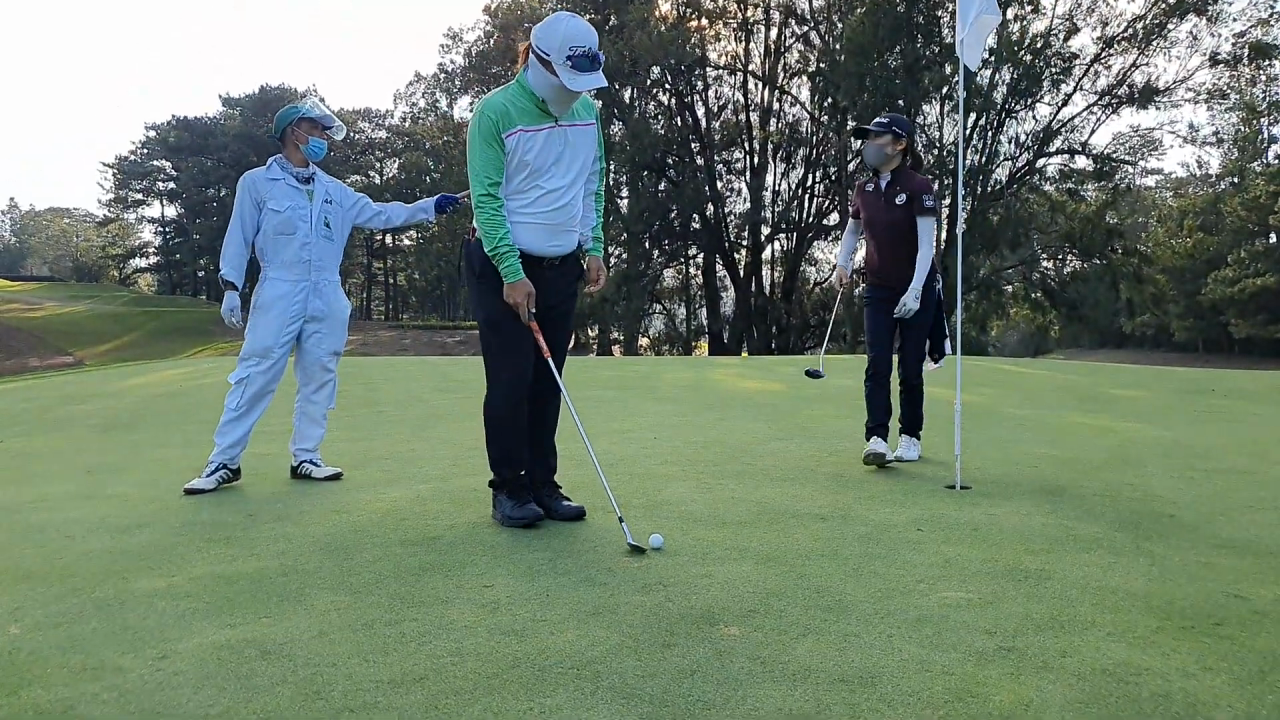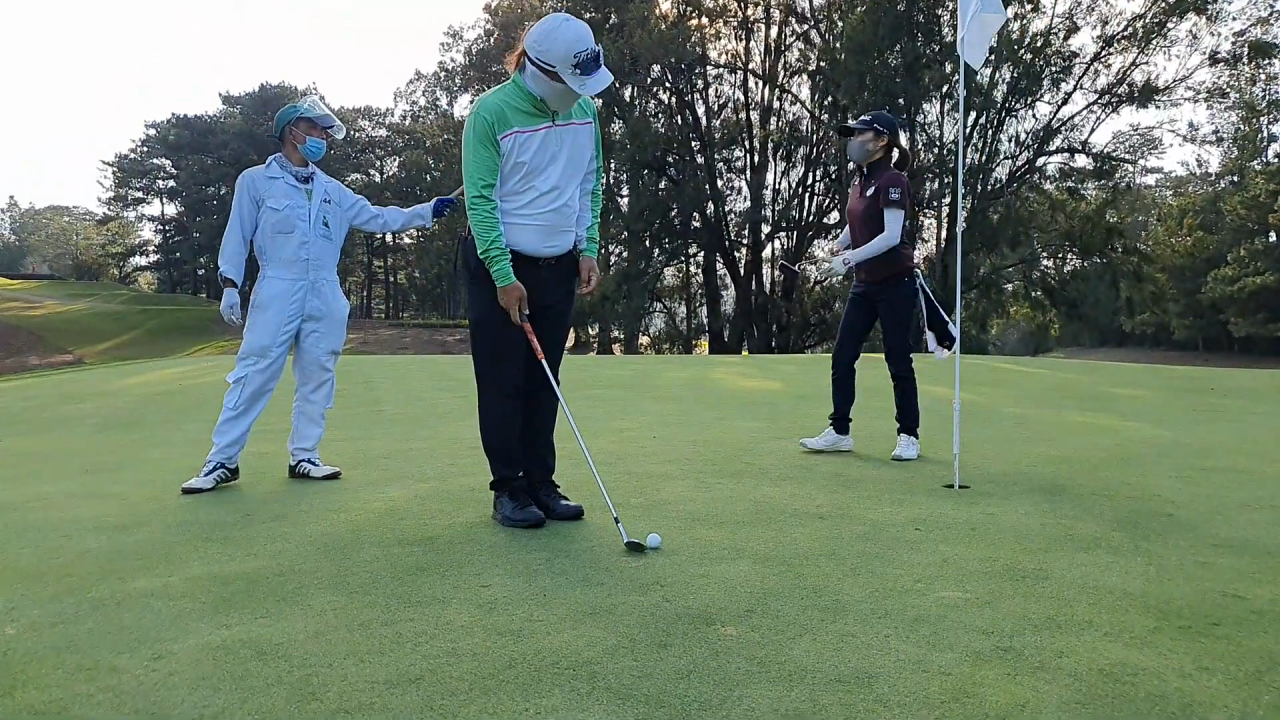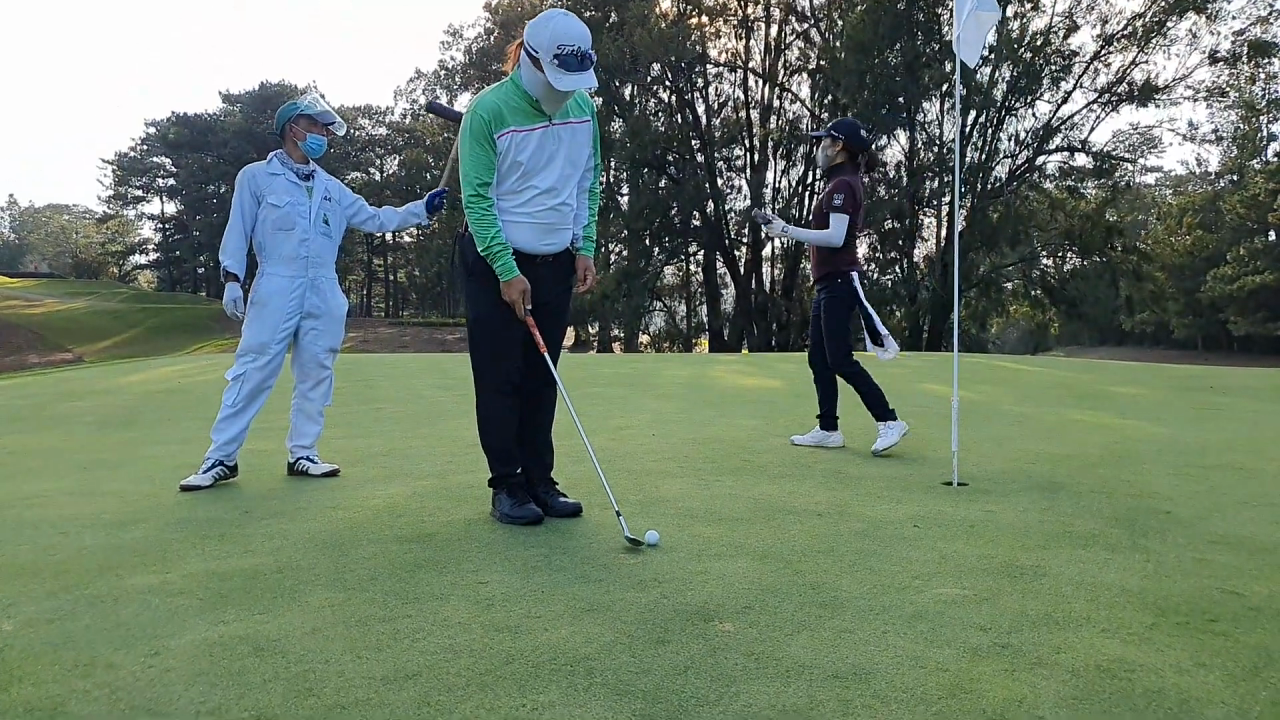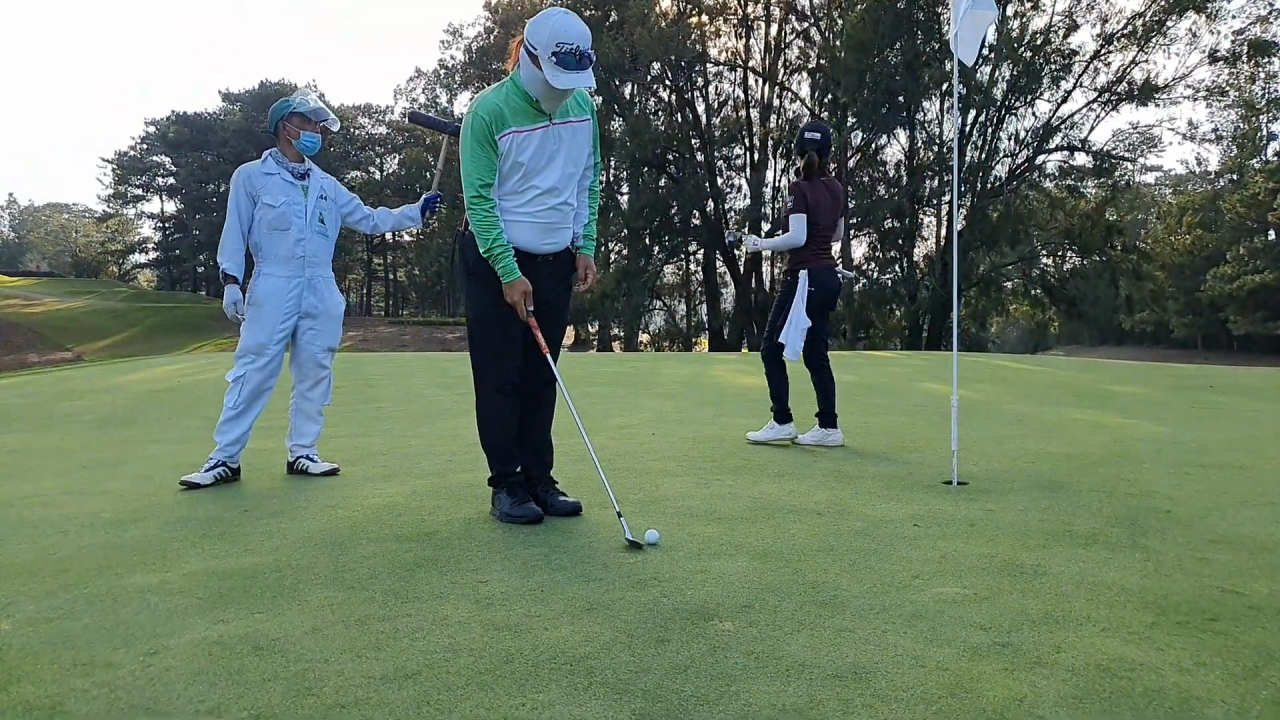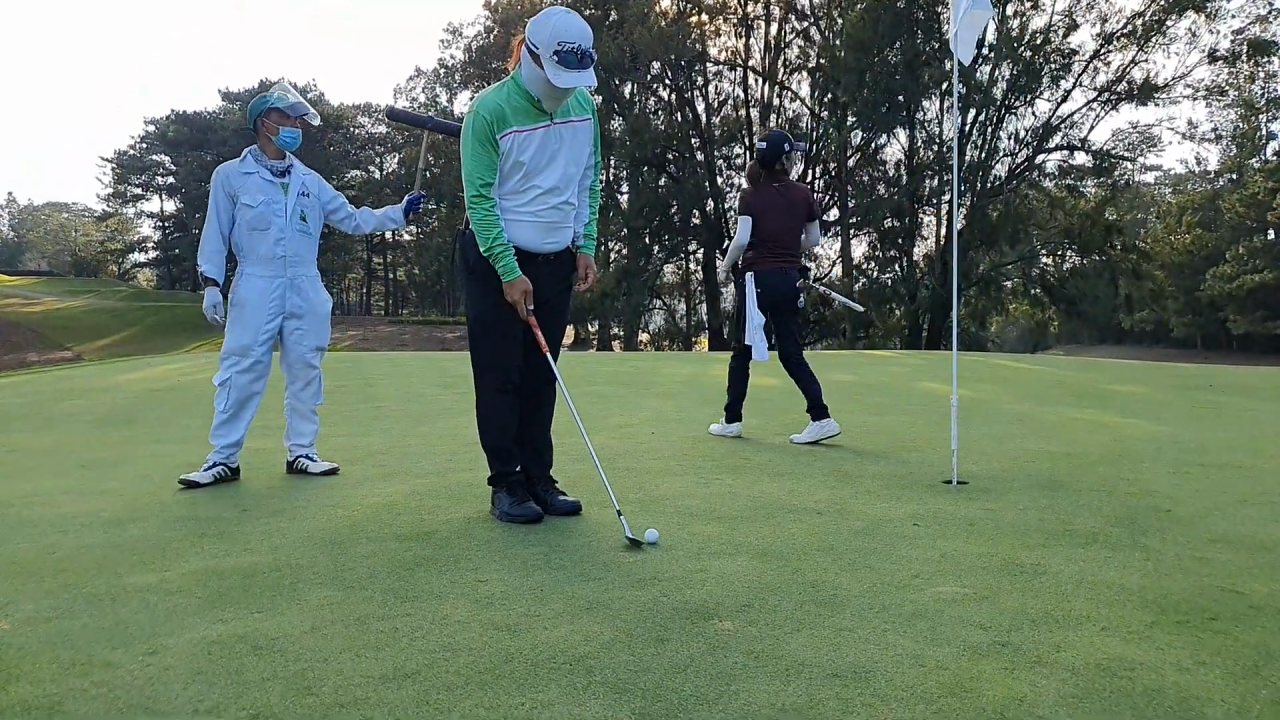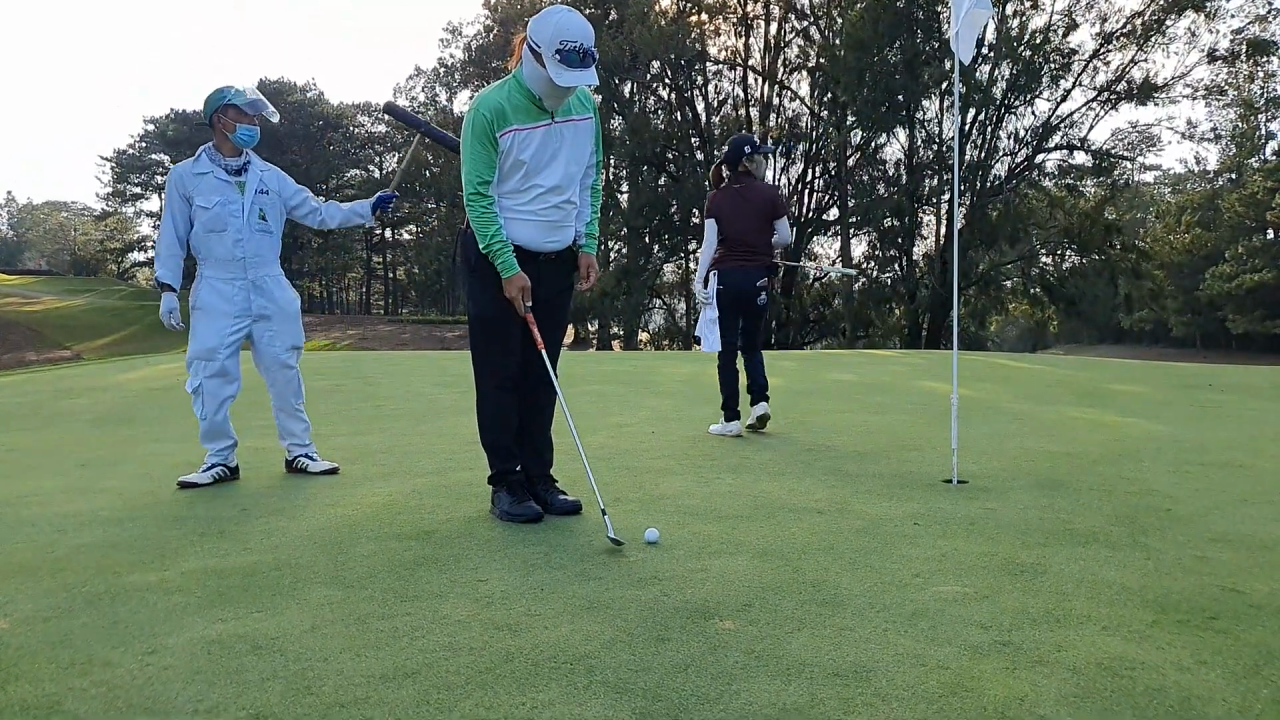
dt=0.3s
person 1, frame 1
left shoulder: (586, 111)
right shoulder: (496, 111)
left elbow: (592, 185)
right elbow: (486, 198)
left wrist: (593, 247)
right wrist: (512, 273)
left hip: (561, 265)
right hip: (503, 265)
left knee: (547, 381)
right knee: (512, 377)
left ankle: (541, 484)
right ankle: (509, 487)
person 1, frame 2
left shoulder: (583, 109)
right shoulder: (491, 111)
left elbow: (590, 183)
right elbow: (480, 198)
left wrist: (588, 248)
right wrist: (503, 275)
left hip: (557, 264)
right hip: (499, 266)
left knee: (543, 381)
right knee: (502, 380)
left ankle: (539, 483)
right ankle: (508, 489)
person 1, frame 3
left shoulder: (582, 106)
right shoulder: (488, 109)
left elbow: (589, 181)
right elbow: (477, 196)
left wrist: (585, 247)
right wrist: (507, 271)
left hip: (555, 261)
right hip: (496, 262)
left knee: (541, 377)
right knee: (499, 377)
left ankle: (538, 481)
right ankle: (506, 486)
person 1, frame 4
left shoulder: (582, 105)
right shoulder: (489, 110)
left elbow: (589, 180)
right elbow: (479, 198)
left wrist: (585, 246)
right wrist: (509, 272)
left hip: (556, 261)
right hip: (495, 260)
left knee: (541, 377)
right knee: (500, 376)
left ankle: (538, 480)
right ankle: (506, 485)
person 1, frame 5
left shoulder: (583, 105)
right shoulder: (491, 109)
left elbow: (589, 180)
right elbow: (480, 197)
left wrist: (585, 245)
right wrist: (509, 271)
left hip: (556, 260)
right hip: (496, 259)
left knee: (541, 375)
right knee: (499, 376)
left ankle: (538, 479)
right ankle: (506, 485)
person 1, frame 6
left shoulder: (584, 103)
right shoulder: (491, 107)
left elbow: (590, 179)
right elbow: (478, 194)
left wrist: (587, 244)
right wrist: (508, 268)
left hip: (557, 259)
right hip: (497, 257)
left knee: (541, 375)
right knee: (500, 374)
left ankle: (538, 478)
right ankle: (505, 484)
person 2, frame 1
left shoulder: (334, 189)
right shoulder: (256, 182)
left elbow: (380, 215)
right elbow: (238, 238)
left wrist: (429, 206)
right wrist: (231, 288)
left hip: (327, 296)
right hip: (279, 293)
left knee: (319, 377)
right knee: (255, 374)
left ankle: (305, 457)
right ankle: (223, 462)
person 2, frame 2
left shoulder: (332, 189)
right shoulder: (255, 180)
left elbow: (377, 218)
right elbow: (237, 236)
left wrist: (427, 211)
right wrist: (230, 285)
left hip: (325, 295)
right hip: (277, 292)
left knee: (317, 376)
right knee: (254, 373)
left ankle: (304, 456)
right ankle: (222, 461)
person 2, frame 3
left shoulder: (331, 186)
right shoulder: (256, 176)
left elbow: (374, 219)
right elbow: (238, 232)
left wrist: (421, 209)
right wrist: (232, 279)
left hip: (324, 291)
right hip: (275, 287)
left knee: (316, 372)
right knee: (253, 369)
left ankle: (302, 453)
right ankle: (221, 458)
person 2, frame 4
left shoulder: (327, 185)
right shoulder: (251, 176)
left elbow: (369, 219)
right elbow: (235, 233)
left wrist: (416, 212)
right wrist: (231, 282)
left hip: (321, 291)
right hip: (272, 287)
left knee: (314, 372)
right knee: (253, 371)
left ankle: (302, 452)
right ankle: (224, 457)
person 2, frame 5
left shoulder: (310, 180)
right shoulder: (230, 175)
left elbow: (353, 219)
right elbow: (215, 233)
left wrist: (399, 212)
right wrist: (211, 284)
left hip: (306, 289)
right hip: (255, 288)
left knee: (305, 371)
right knee: (242, 371)
left ankle: (302, 452)
right ankle: (224, 458)
person 2, frame 6
left shoulder: (270, 176)
right shoulder: (186, 175)
left elbow: (318, 213)
right elbow: (172, 237)
left wrist: (368, 208)
right wrist: (168, 289)
left hip: (271, 289)
right hip: (217, 292)
left knee: (284, 371)
right knee: (211, 375)
left ankle: (300, 451)
right ankle: (221, 459)
person 3, frame 1
left shoulder: (918, 186)
right shoulder: (865, 188)
left elbow: (927, 245)
right elbow: (854, 229)
left wrist: (915, 290)
right wrist: (843, 262)
left hip: (913, 290)
right hip: (878, 290)
left knee: (910, 368)
right knee: (877, 364)
left ankle: (910, 437)
right ankle: (877, 439)
person 3, frame 2
left shoulder: (893, 179)
right shoulder: (860, 180)
left elbow: (892, 235)
left wrist: (850, 259)
right wrist: (840, 245)
left hip: (895, 283)
right hip: (863, 284)
left knee: (898, 361)
right knee: (842, 356)
left ankle: (908, 435)
right ankle: (839, 431)
person 3, frame 3
left shoulder: (841, 185)
right shoulder: (845, 182)
left elbow: (835, 237)
left wrist: (787, 230)
left hip: (840, 280)
right hip: (833, 280)
left knee: (840, 359)
right knee: (818, 357)
left ankle: (889, 421)
right ankle: (828, 429)
person 3, frame 4
left shoulder: (800, 187)
right shoulder: (835, 187)
left elbow: (797, 238)
left wrist: (760, 244)
left hip: (804, 277)
right hip: (827, 276)
left knee: (773, 348)
right knee: (815, 353)
left ankle: (782, 422)
right ankle: (829, 428)
person 3, frame 5
left shoulder: (750, 195)
right shoulder: (804, 194)
left elbow: (741, 240)
right elbow: (813, 240)
left wrist: (723, 270)
left hip: (758, 279)
right hip: (790, 280)
left knee: (743, 352)
right knee: (792, 353)
left ankle: (731, 421)
right ankle: (822, 420)
person 3, frame 6
left shoulder: (716, 197)
right shoulder: (770, 194)
left elbow: (709, 242)
right elbow: (785, 238)
left wrist: (698, 281)
left hip: (725, 278)
right hip: (757, 278)
left knee: (727, 350)
right knee: (751, 345)
left ankle: (731, 419)
right ankle: (759, 402)
